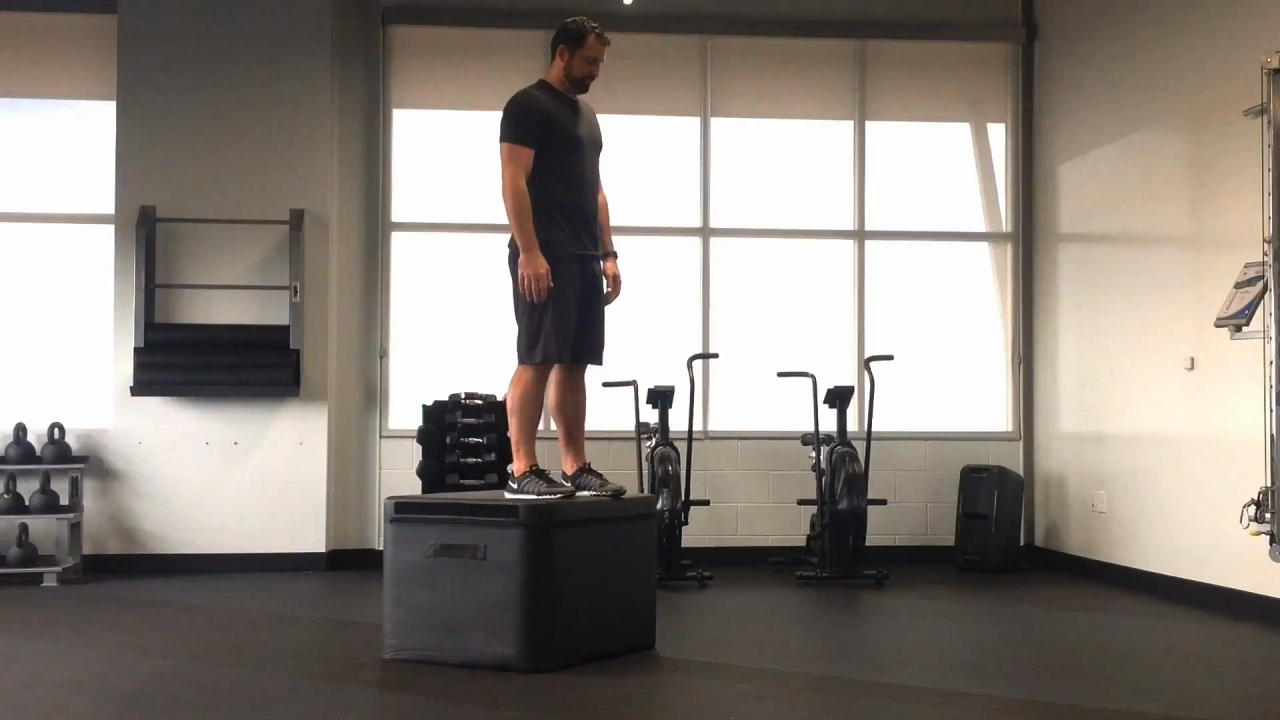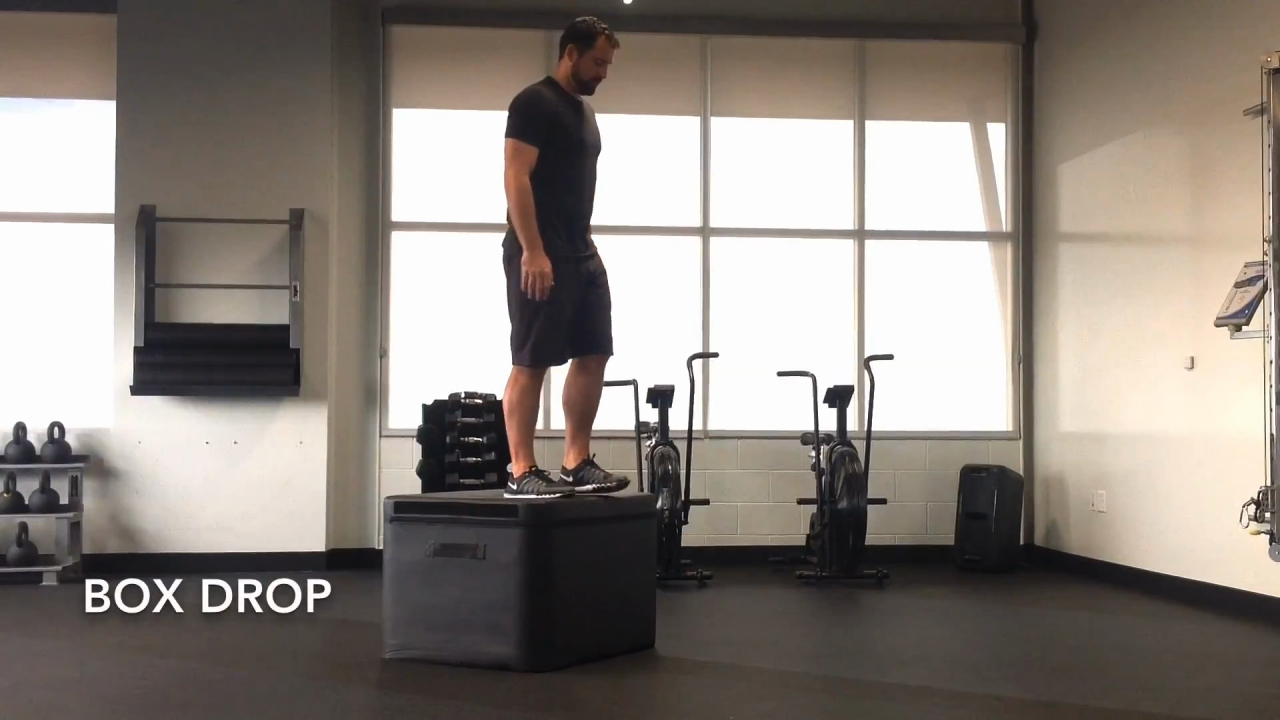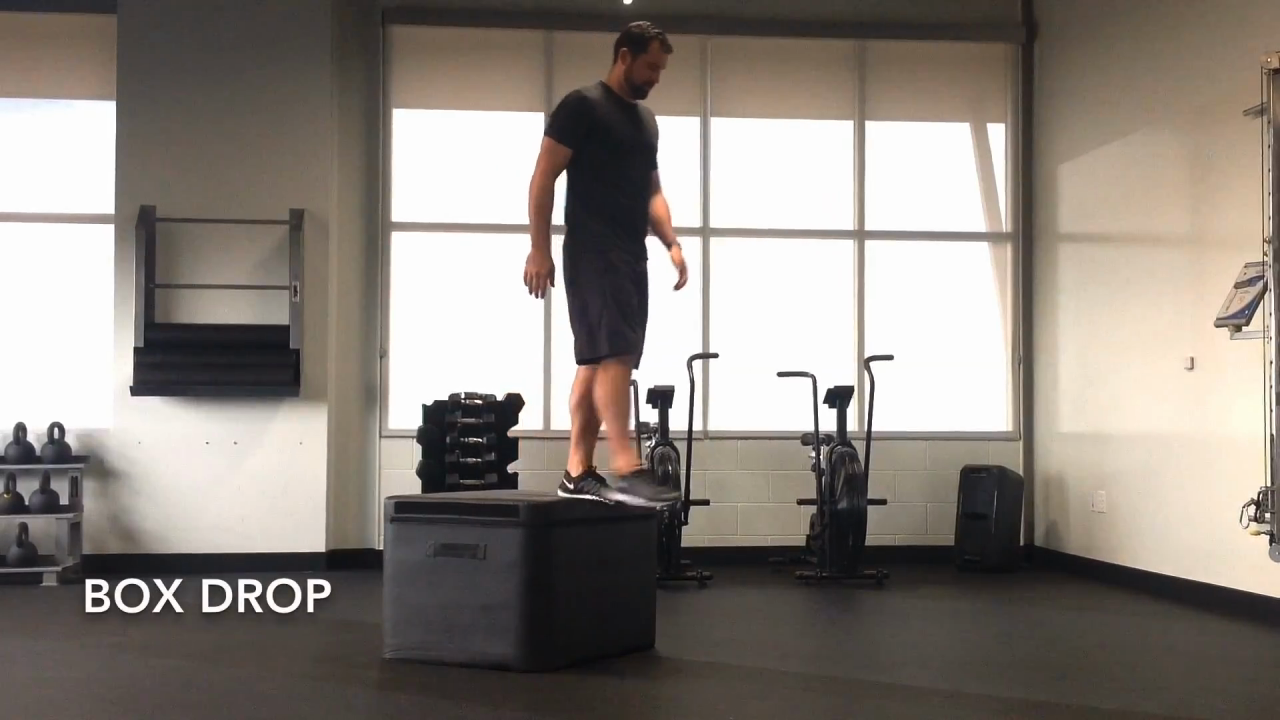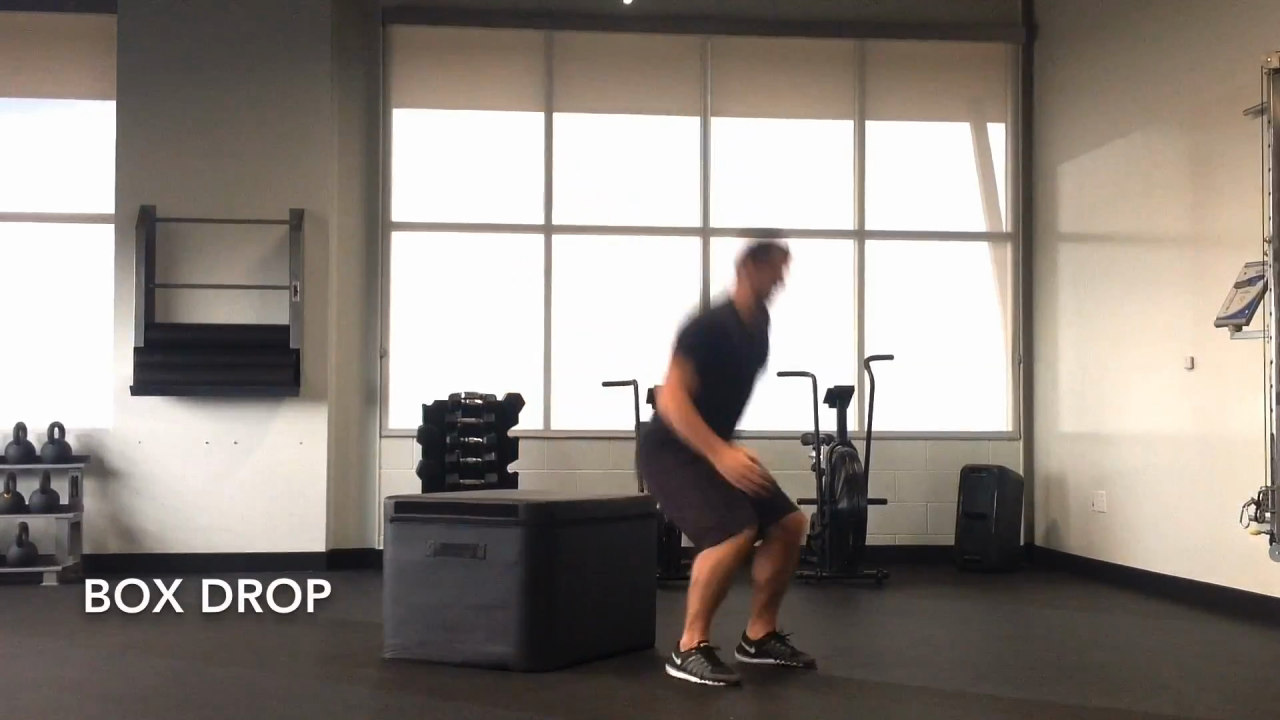
dt=0.7s
person 1, frame 1
left shoulder: (586, 113)
right shoulder: (528, 105)
right elbow: (514, 182)
left wrist: (607, 254)
right wrist: (529, 252)
left hip: (583, 258)
right hip: (545, 257)
left knee: (573, 365)
right knee: (537, 361)
left ankle: (575, 469)
right ankle: (523, 472)
person 1, frame 2
left shoulder: (583, 110)
right shoulder: (534, 103)
right elbow: (516, 179)
left wrist: (589, 249)
right wrist: (533, 251)
left hip: (580, 256)
right hip: (540, 256)
left knee: (593, 355)
right knee: (531, 363)
left ankle: (576, 463)
right ankle: (522, 472)
person 1, frame 3
left shoulder: (646, 120)
right shoulder: (582, 106)
left elbow: (652, 190)
right elbow: (544, 178)
left wrist: (670, 241)
right wrist: (539, 249)
left hip: (630, 255)
right hip: (593, 253)
left knee: (597, 362)
right knee: (614, 357)
left ankle: (578, 470)
right ankle: (625, 470)
person 1, frame 4
left shoulder: (757, 328)
right shoulder: (712, 327)
right elbow: (671, 398)
left wrist: (726, 450)
right wrist: (720, 452)
left hip: (718, 447)
right hip: (673, 450)
left knee: (790, 523)
right knee: (734, 533)
left ankle: (758, 636)
right ankle: (690, 649)
